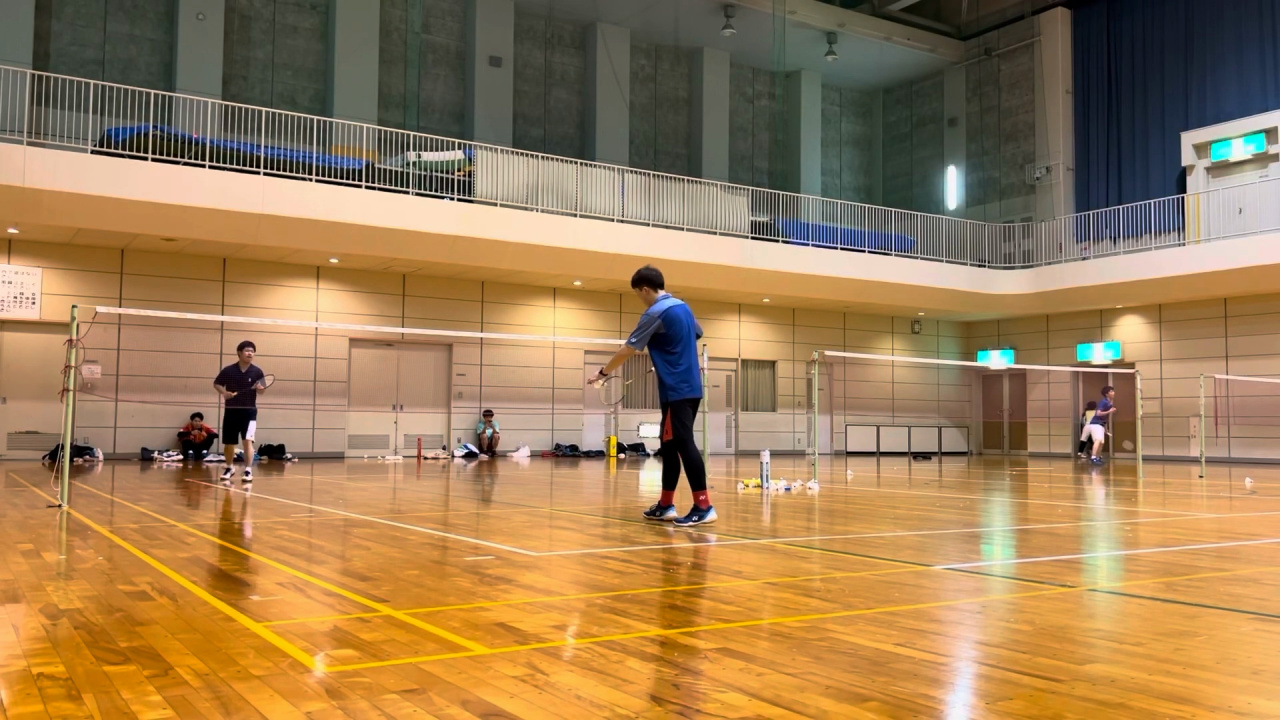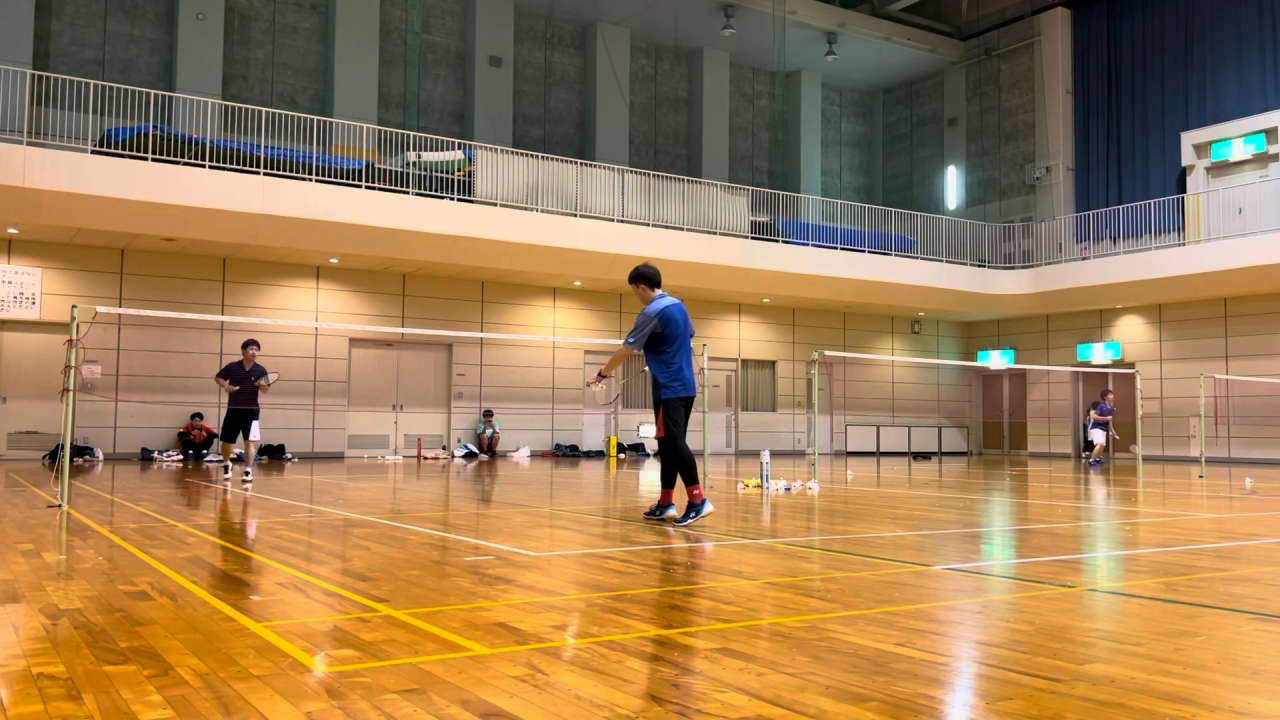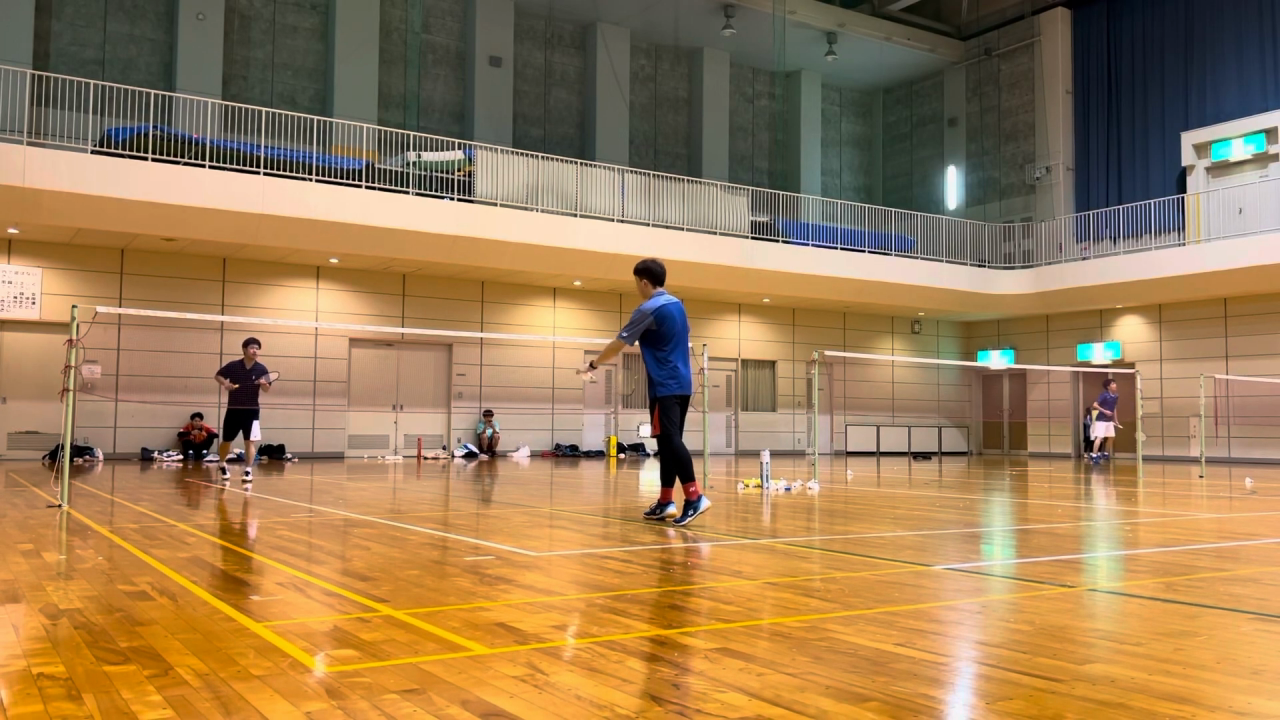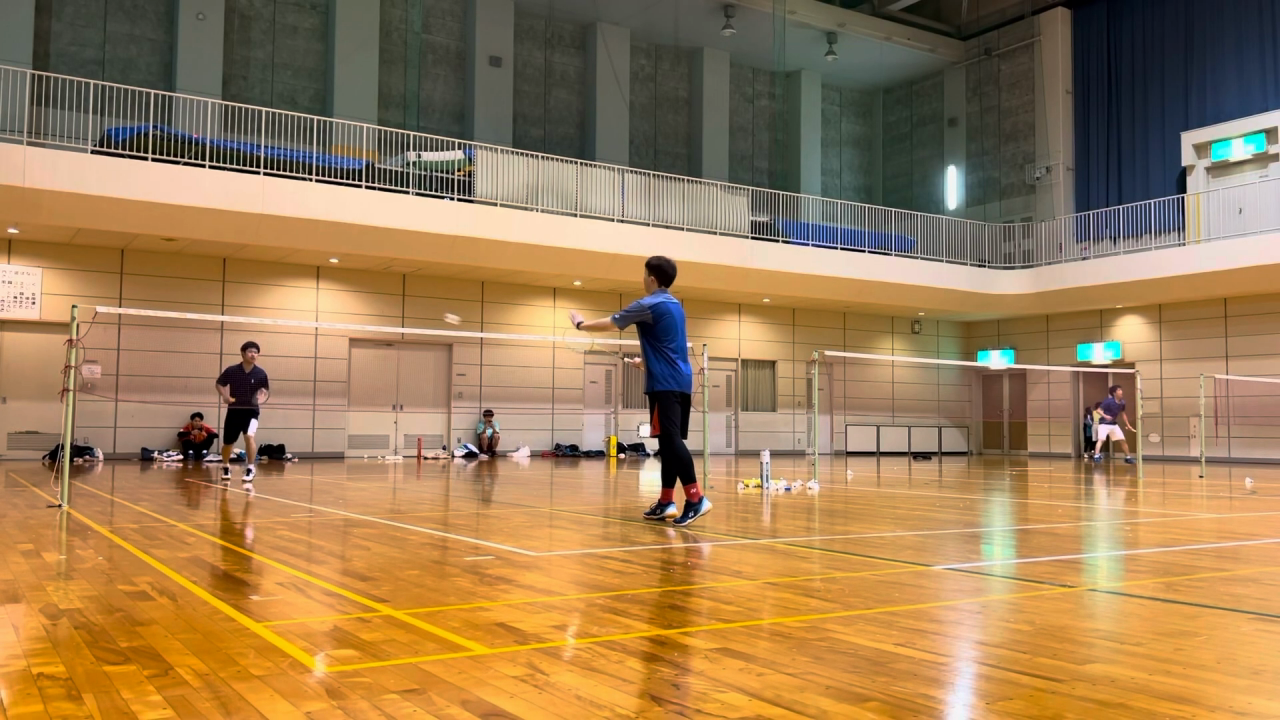
dt=0.2s
person 1, frame 1
left shoulder: (656, 313)
right shoulder: (683, 307)
left elbow: (628, 350)
right elbow: (696, 335)
left wrist: (603, 373)
left hip: (676, 390)
right hip: (690, 387)
left knee: (683, 444)
right knee: (669, 444)
left ankle: (703, 507)
right ankle: (666, 505)
person 1, frame 2
left shoulder: (652, 312)
right shoulder: (678, 306)
left elbow: (625, 350)
left wrist: (601, 375)
left hip: (669, 388)
right hip: (684, 385)
left knee: (674, 442)
right knee: (667, 443)
left ankle: (698, 500)
right ankle: (666, 503)
person 1, frame 3
left shoulder: (648, 309)
right shoulder: (677, 305)
left elbow: (618, 344)
left wrist: (593, 365)
left hip: (665, 385)
right hip: (681, 383)
left knee: (670, 440)
right knee: (667, 441)
left ankle: (695, 497)
right ankle: (666, 502)
person 1, frame 4
left shoulder: (648, 305)
right shoulder: (676, 306)
left elbow: (609, 324)
left wrist: (581, 323)
right wrist: (645, 360)
left hip: (664, 383)
right hip: (681, 382)
left knee: (670, 439)
right knee: (669, 440)
left ankle: (696, 499)
right ankle: (666, 502)
